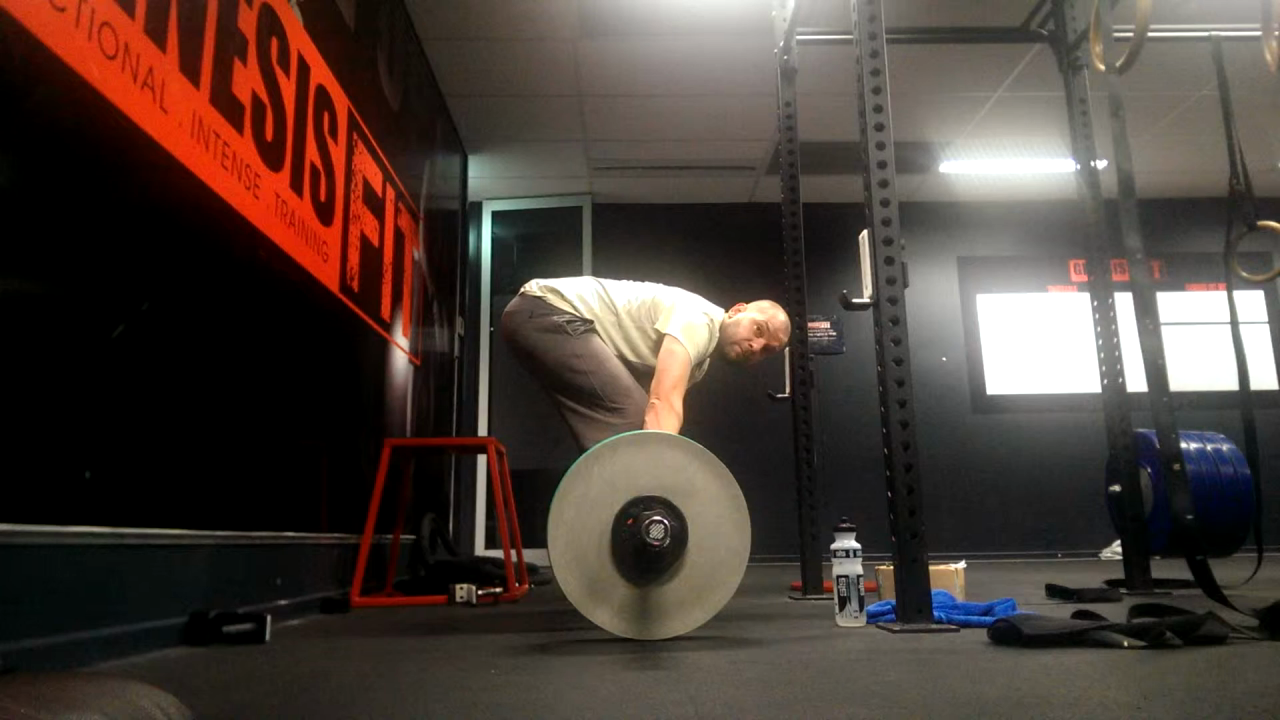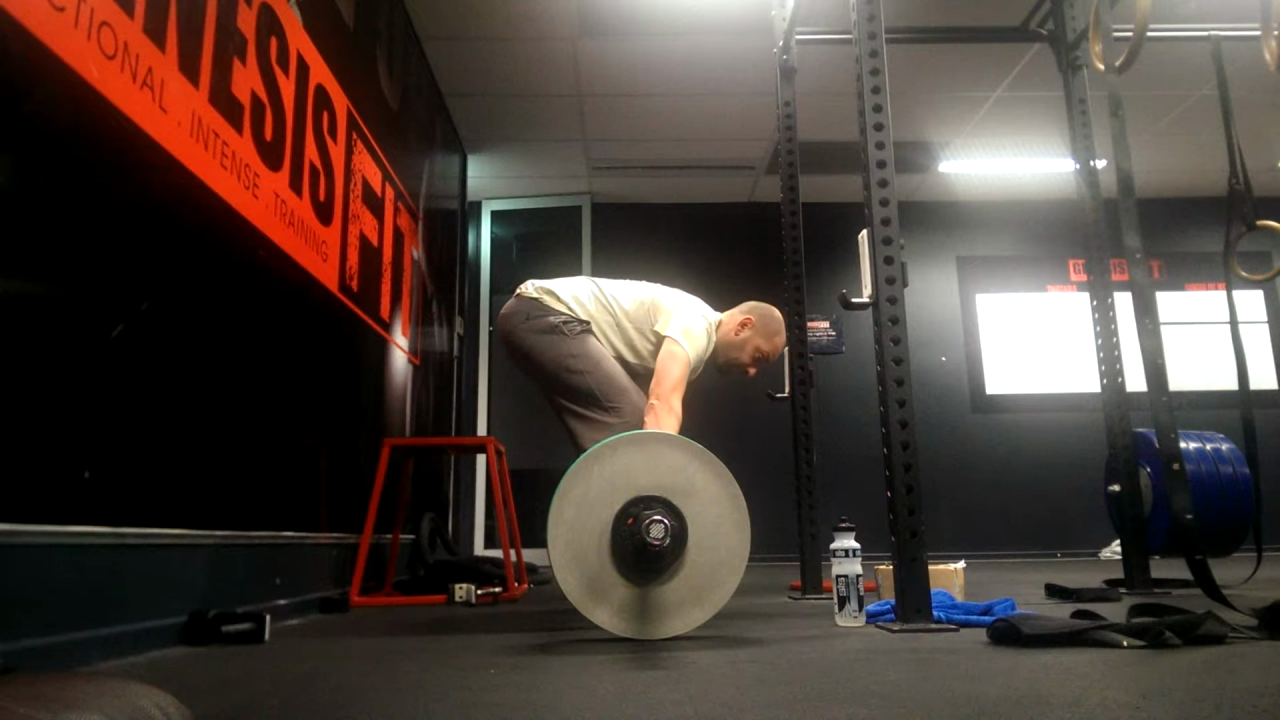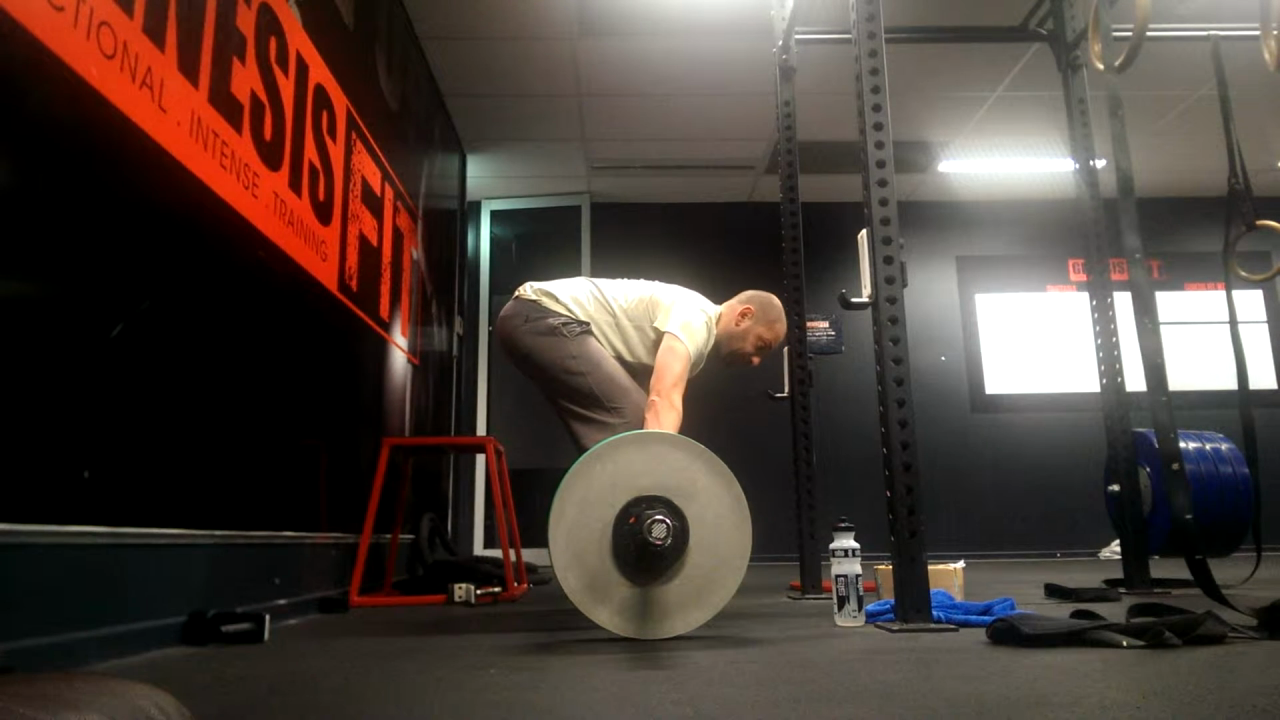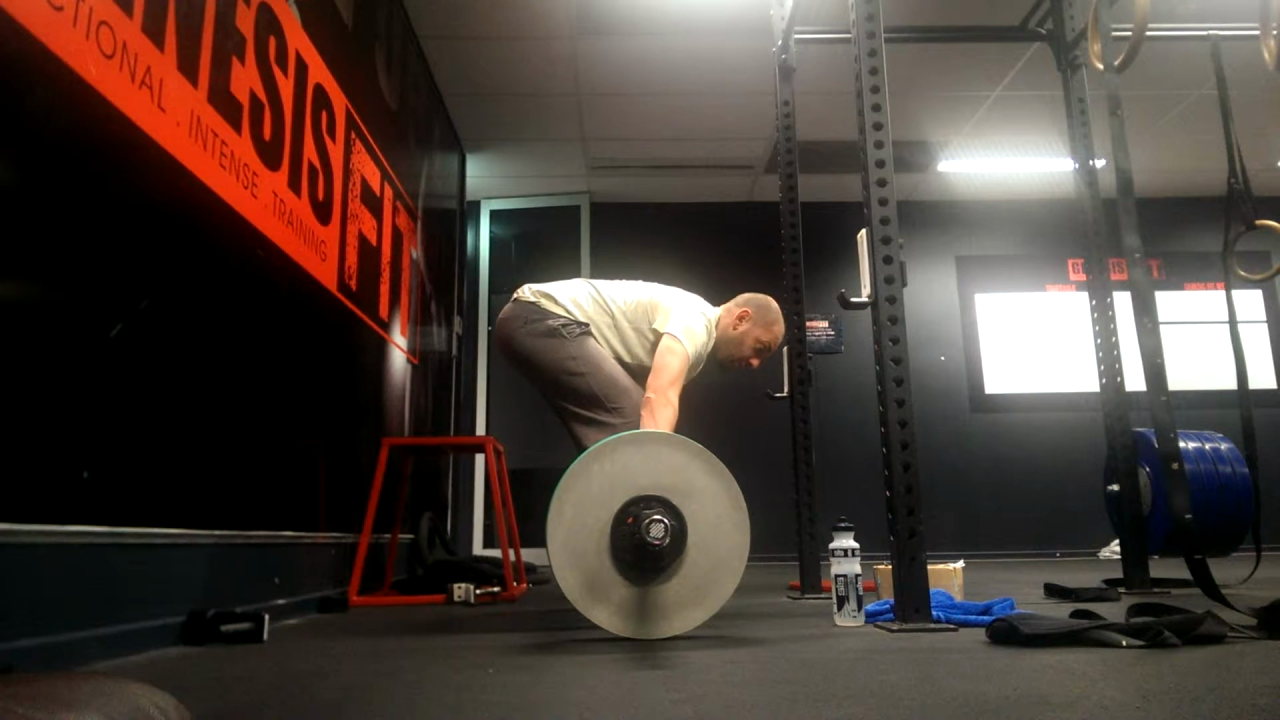
dt=0.5s
person 1, frame 1
left shoulder: (698, 359)
right shoulder: (699, 319)
right elbow: (663, 402)
right hip: (545, 312)
left knee: (634, 423)
right knee: (629, 423)
person 1, frame 2
left shoulder: (691, 345)
right shoulder: (695, 323)
left elbow: (652, 408)
right elbow: (662, 405)
left hip: (531, 316)
right hip: (542, 313)
left knee: (627, 424)
right knee: (626, 425)
person 1, frame 3
left shoulder: (696, 340)
right shoulder: (695, 317)
left elbow: (658, 400)
right elbow: (663, 400)
left hip: (530, 320)
right hip: (540, 315)
left knee: (625, 426)
right knee: (629, 423)
person 1, frame 4
left shoulder: (691, 341)
right shoulder: (695, 320)
right elbow: (659, 399)
left hip: (529, 321)
right hip: (539, 318)
left knee: (622, 424)
right knee: (628, 423)
